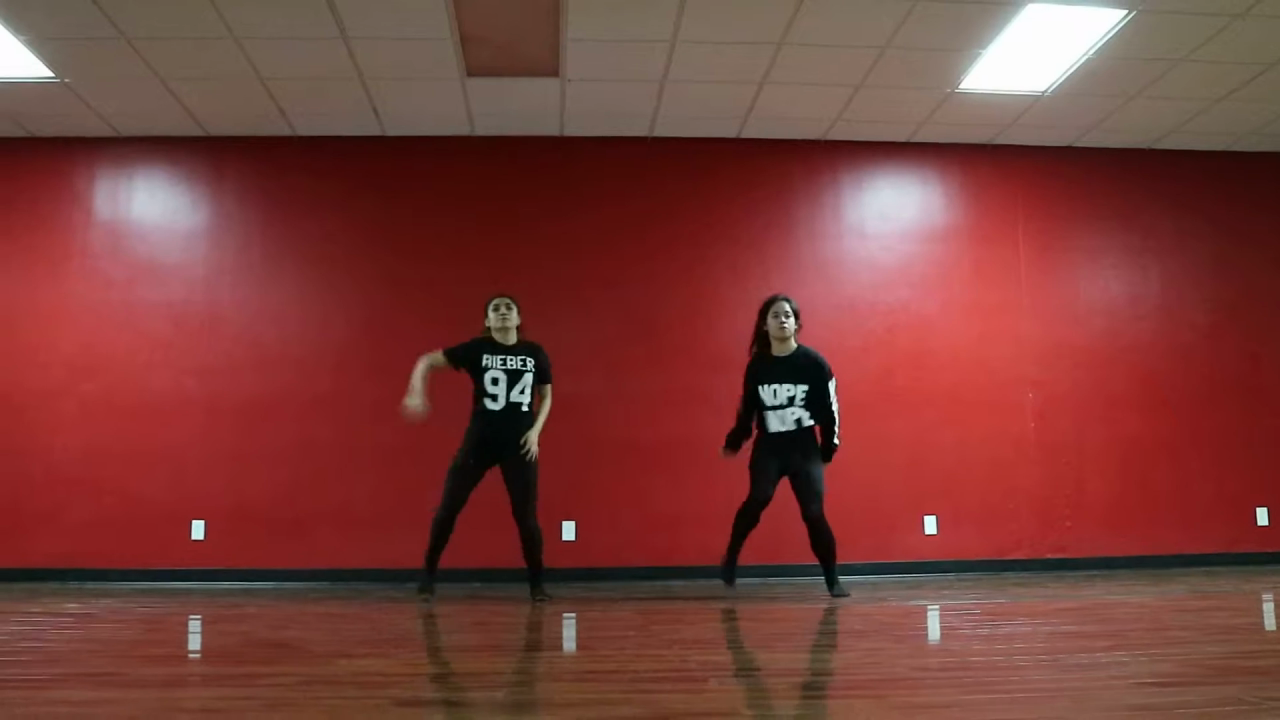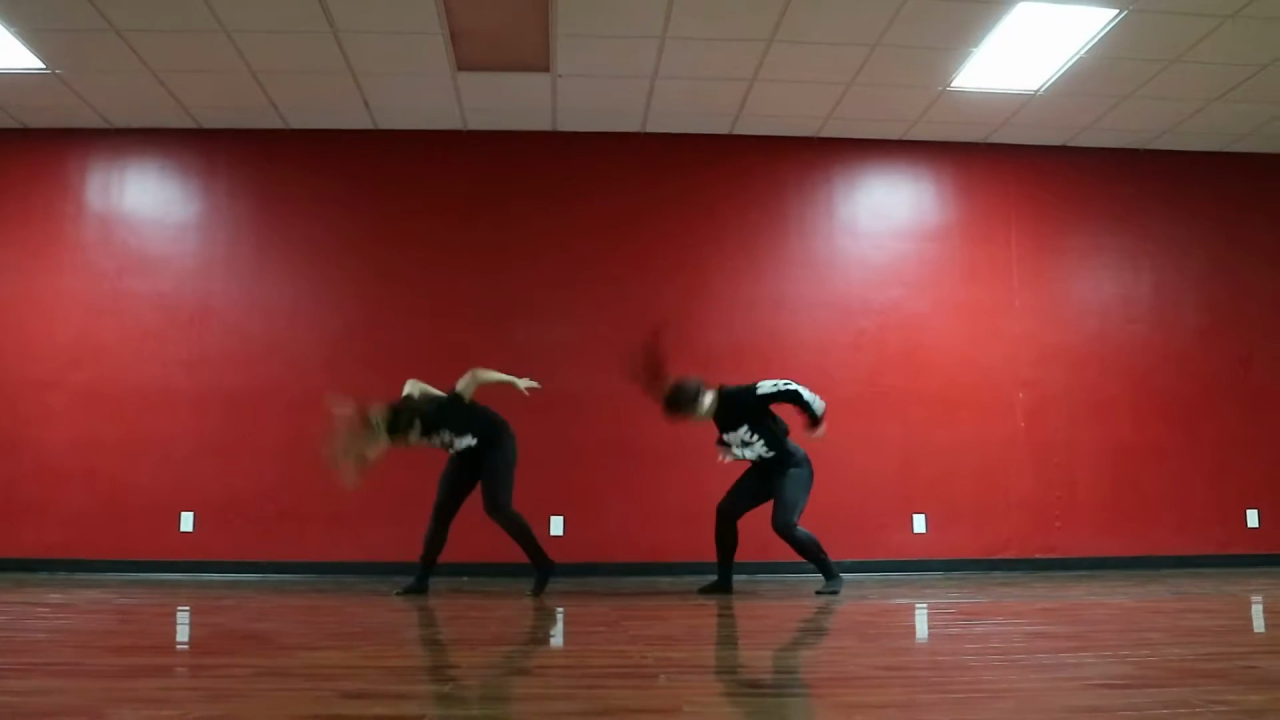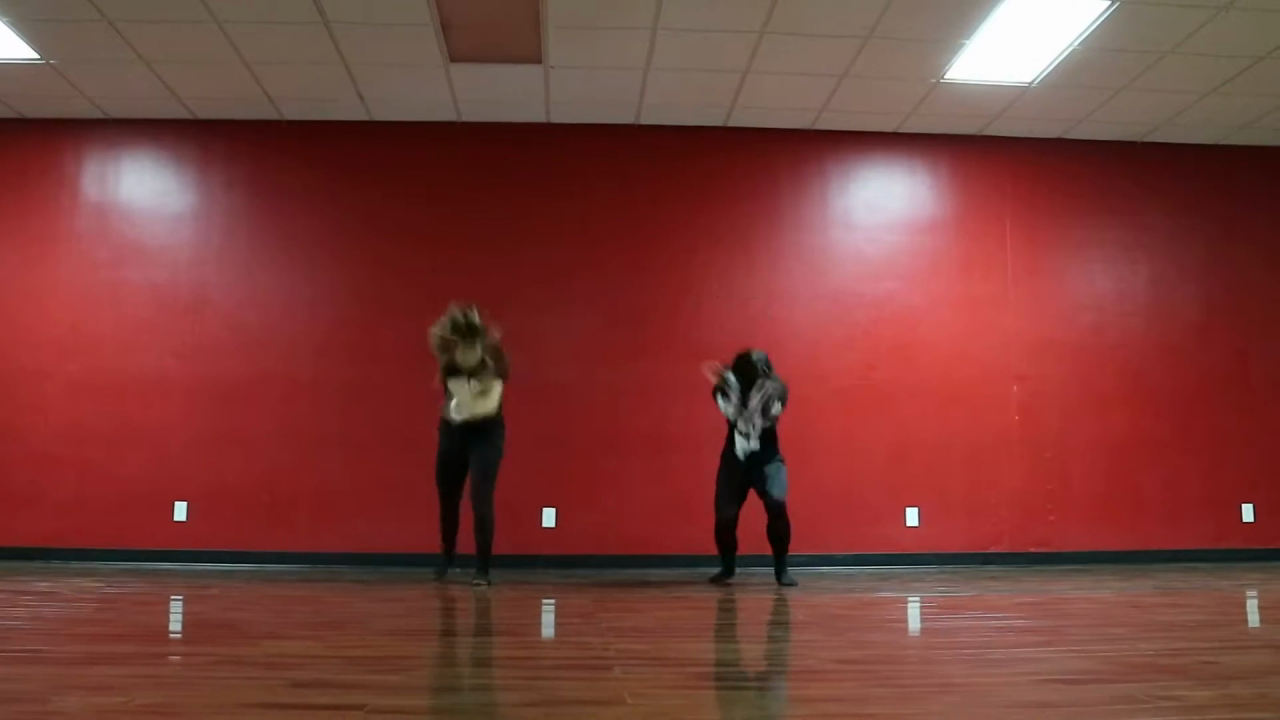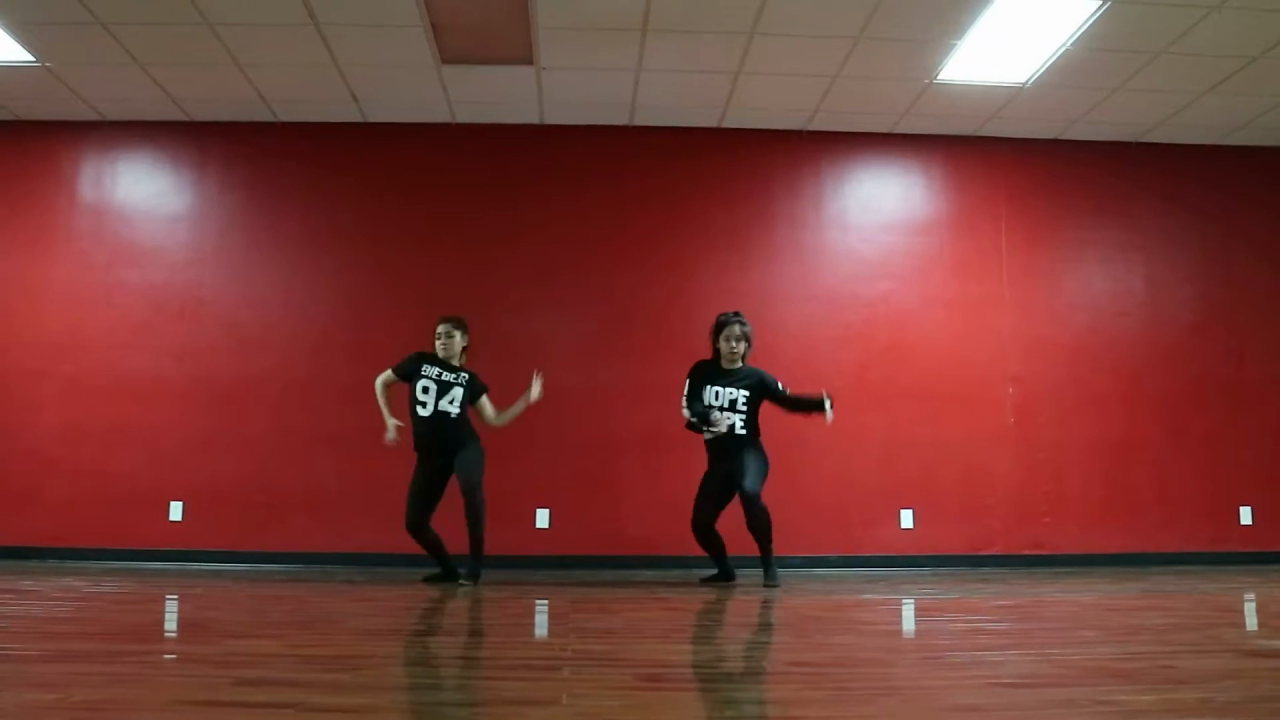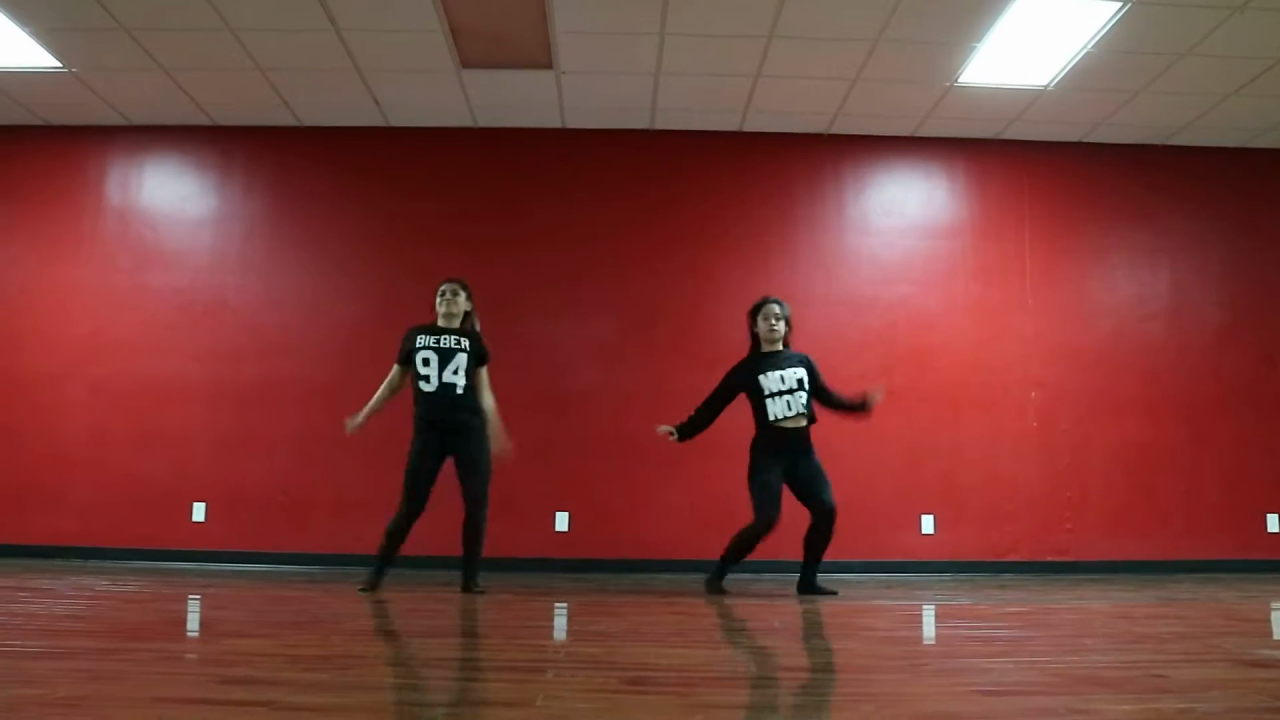
dt=1s
person 1, frame 1
left shoulder: (535, 353)
right shoulder: (475, 349)
left elbow: (546, 396)
right elbow: (427, 361)
left wrist: (535, 431)
right wrist: (416, 393)
left hip: (517, 444)
right hip: (479, 441)
left knee: (526, 515)
right knee: (449, 506)
left ankle: (536, 584)
right ankle: (428, 574)
person 1, frame 2
left shoulder: (438, 411)
right shoulder: (409, 407)
left elbow: (475, 376)
right elbow: (412, 384)
left wrist: (514, 381)
left hip: (497, 441)
right hip: (468, 448)
left knee: (498, 506)
right knee: (442, 509)
left ankle: (543, 566)
right ankle: (422, 579)
person 1, frame 3
left shoulder: (494, 364)
right shoulder: (449, 365)
left elbow: (491, 402)
right elbow: (459, 397)
left wrist: (469, 409)
left hip: (485, 438)
right hip: (452, 437)
left knee: (481, 498)
right knee: (448, 500)
left ankle: (483, 569)
right ankle: (448, 556)
person 1, frame 4
left shoulder: (469, 378)
right shoulder: (418, 361)
left elbow: (495, 420)
right elbow: (381, 381)
left wrist: (528, 400)
right wrist: (388, 419)
left hip: (465, 447)
right hip: (429, 454)
left knee: (471, 487)
right knee: (414, 523)
left ankle: (475, 564)
right ankle: (448, 568)
person 1, frame 5
left shoulder: (473, 341)
right shoulder: (413, 336)
left elbow: (483, 390)
right elbow: (392, 382)
left wrist: (496, 433)
right wrist: (363, 416)
left hip: (469, 431)
right hip: (429, 431)
left knee: (477, 501)
right knee: (411, 505)
left ankle: (470, 575)
right ankle: (378, 570)
person 2, frame 1
left shoulder: (814, 362)
right shoulder: (756, 367)
left elbow: (829, 408)
right elbow: (747, 411)
left wrist: (828, 450)
right wrist: (733, 442)
left hip: (804, 448)
right hip: (767, 448)
left knee: (814, 514)
right knee: (756, 500)
left ankle: (832, 580)
right ankle: (730, 560)
person 2, frame 2
left shoulder: (739, 399)
right shoulder: (718, 411)
left elbow: (788, 389)
left wrist: (815, 415)
right wrist: (729, 447)
left hip: (792, 465)
right hip: (764, 470)
left knee: (784, 524)
right knee: (725, 511)
left ankle: (831, 576)
right ankle: (724, 579)
person 2, frame 3
left shoulder: (776, 390)
right shoulder: (726, 389)
left elbow: (765, 414)
right elbow: (733, 410)
right wrist: (726, 381)
left hip: (768, 461)
right hip: (734, 466)
left knee: (777, 504)
right knee: (724, 517)
left ankle: (781, 568)
right ankle: (728, 567)
person 2, frame 4
left shoulder: (755, 378)
right shoulder: (700, 372)
left elbow: (788, 401)
right elbow: (690, 407)
left wrist: (820, 404)
right wrist: (705, 420)
left hip: (747, 453)
right hip: (718, 458)
left knee: (750, 495)
right knee: (700, 521)
left ankle: (769, 566)
right ankle: (724, 569)
person 2, frame 5
left shoulder: (801, 361)
right shoulder: (746, 369)
left elbow: (826, 398)
right elbow: (714, 404)
left wrist: (861, 404)
right wrist: (682, 430)
left hip: (801, 451)
right hip: (767, 452)
left knee: (826, 510)
right knee: (765, 520)
left ankle: (808, 580)
right ankle: (719, 572)
